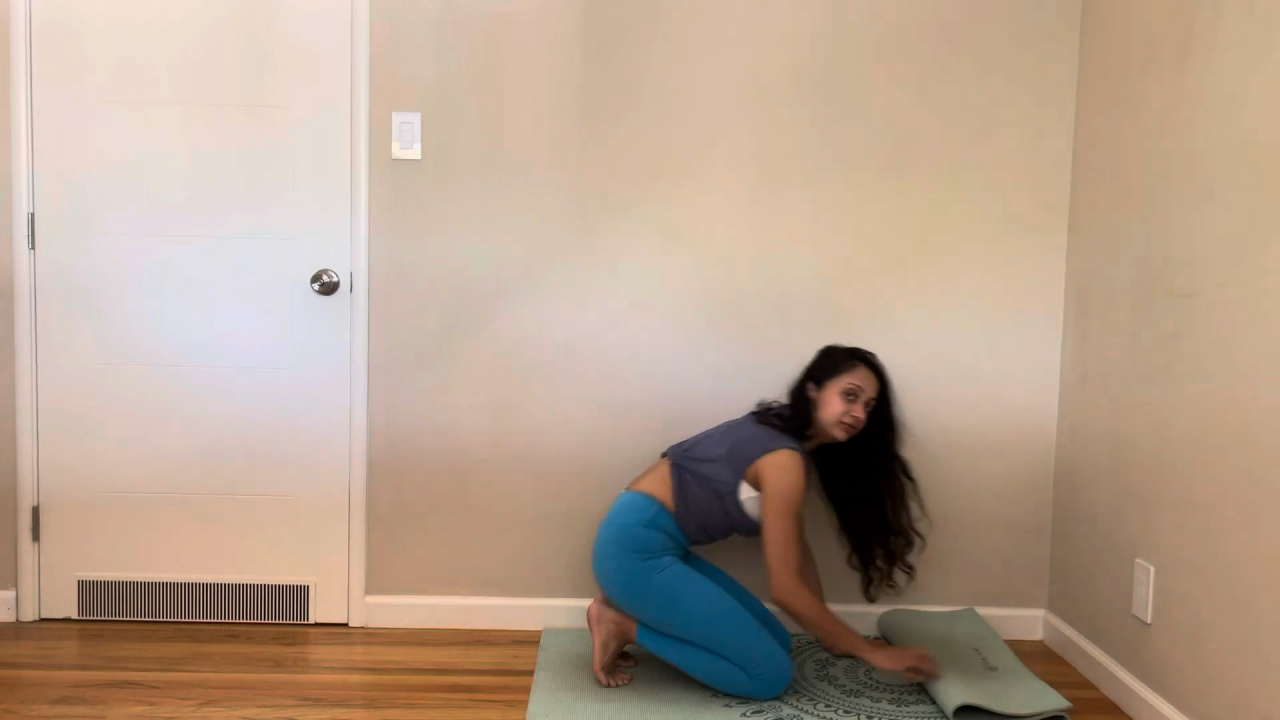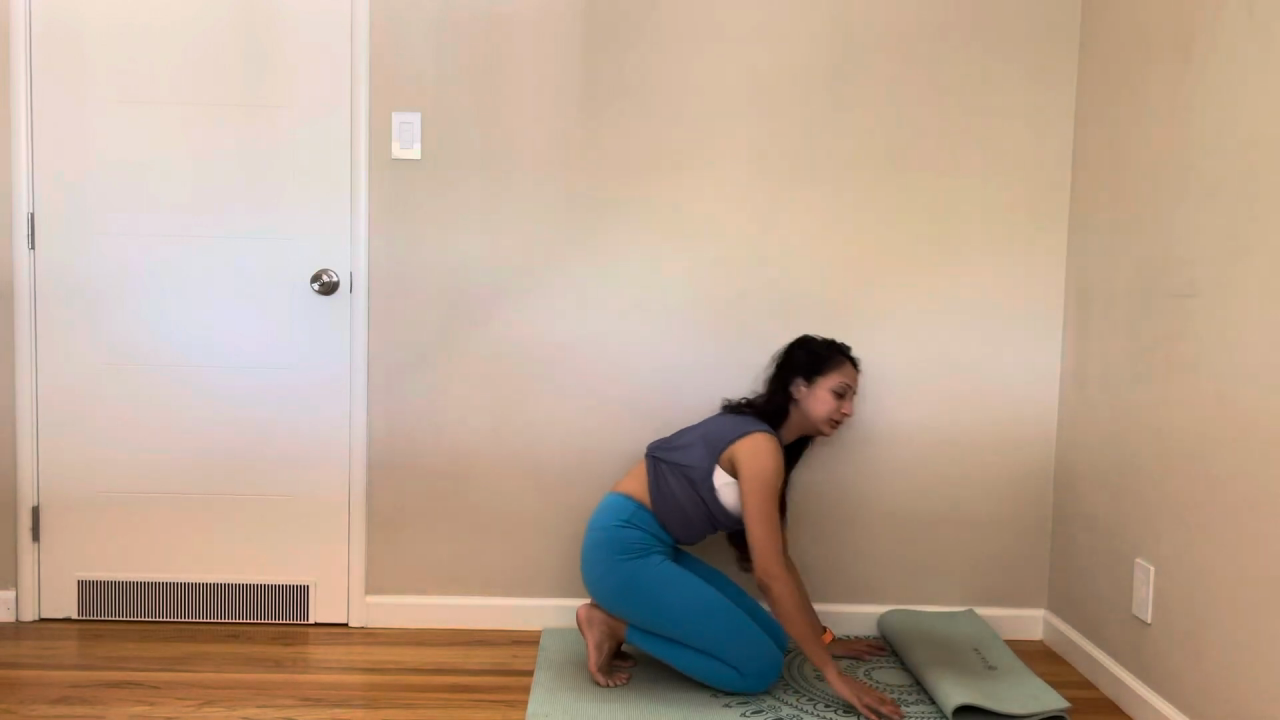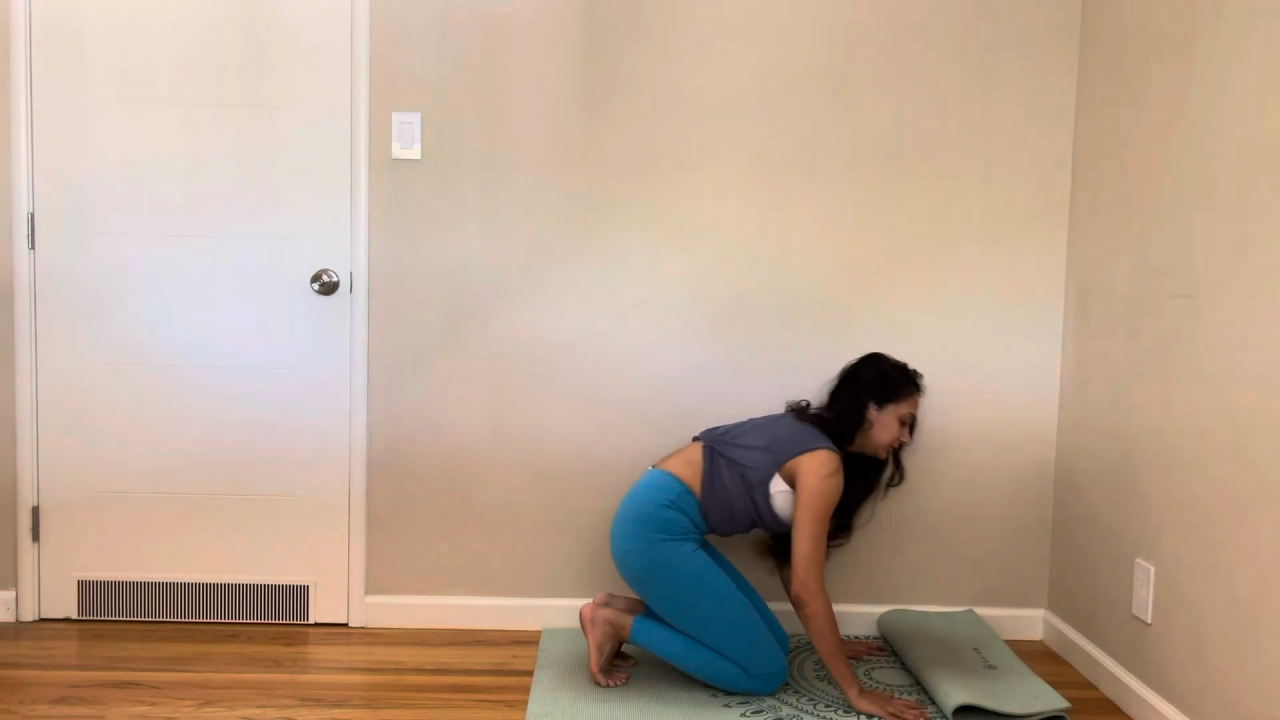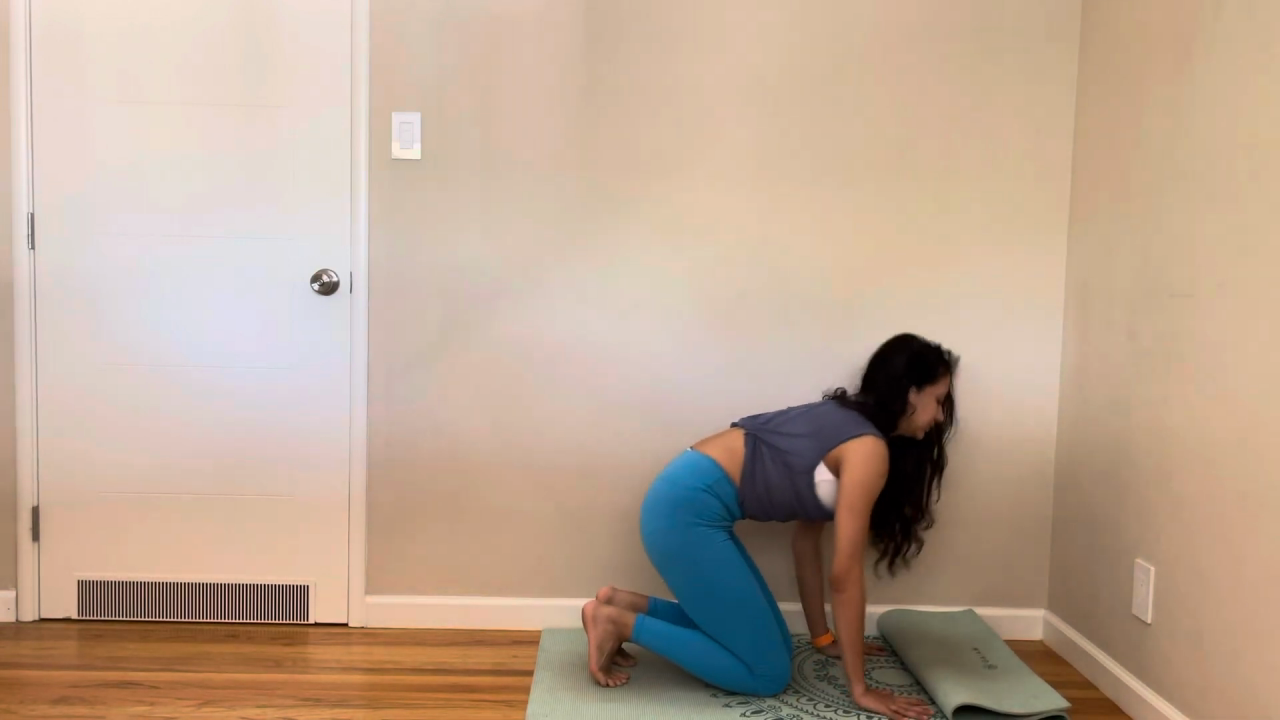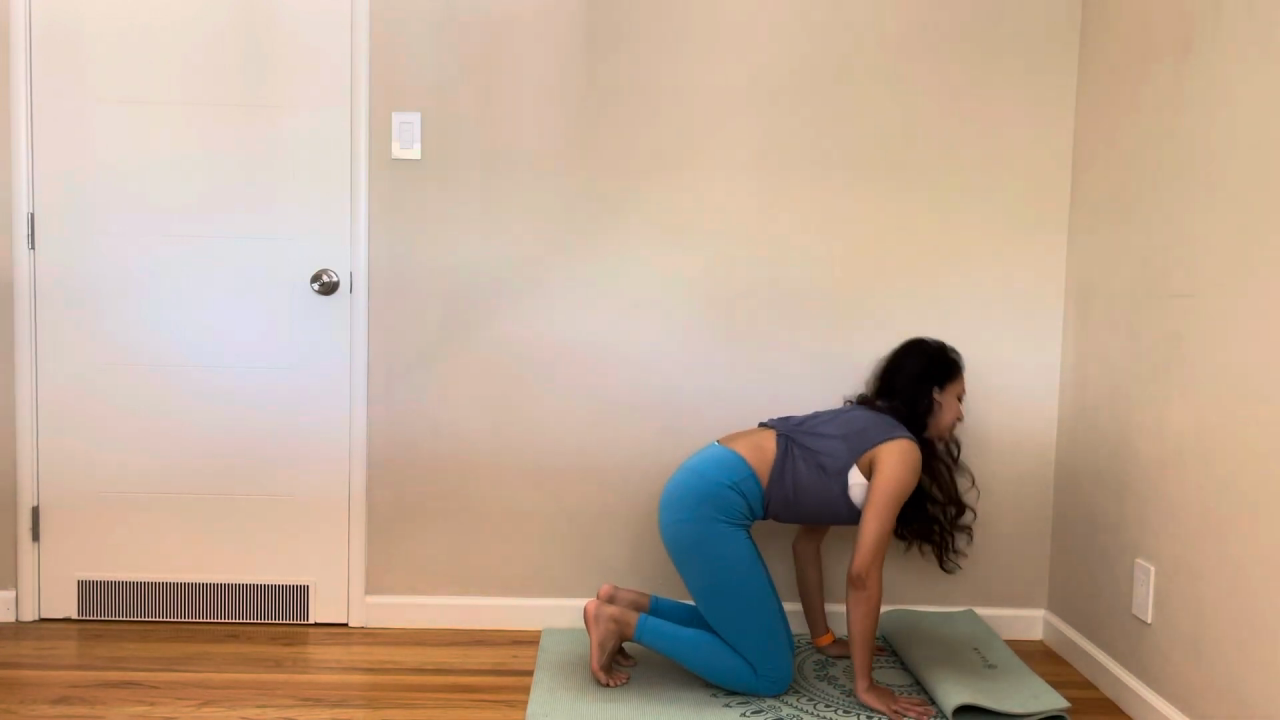
dt=0.3s
person 1, frame 1
left shoulder: (778, 435)
right shoulder: (784, 459)
left elbow: (797, 553)
right elbow: (787, 588)
left wrist: (838, 638)
right wrist: (865, 650)
left hip: (660, 546)
right hip: (637, 550)
left knee: (776, 642)
right knee: (771, 675)
left ankle: (634, 611)
right ankle: (627, 627)
person 1, frame 2
left shoulder: (756, 433)
right shoulder: (760, 446)
left elbow: (774, 556)
right elbow: (769, 574)
left wrist: (824, 637)
right wrist: (833, 673)
left hip: (650, 547)
right hip: (624, 551)
left knee: (772, 639)
right knee: (760, 667)
left ankle: (622, 613)
right ankle: (615, 626)
person 1, frame 3
left shoulder: (810, 436)
right shoulder: (824, 463)
left elbow: (786, 548)
right elbow: (807, 588)
left wrist: (828, 642)
left hip: (666, 519)
right hip: (656, 526)
left knee: (773, 645)
right knee: (764, 672)
left ankle: (621, 608)
right ankle: (617, 625)
person 1, frame 4
left shoulder: (845, 425)
right shoulder: (869, 449)
left elbow: (807, 537)
right elbow: (843, 574)
left wrist: (824, 638)
right wrist: (860, 688)
left hip: (689, 501)
right hip: (688, 509)
left knee: (774, 645)
right knee: (767, 674)
left ankle: (626, 604)
right ankle: (620, 623)
person 1, frame 5
left shoulder: (871, 430)
right shoulder: (903, 451)
left elbow: (807, 538)
right elbow: (863, 570)
left wrist: (823, 637)
right wrist: (864, 684)
left hip: (702, 489)
right hip: (707, 503)
left knee: (753, 635)
right knee: (769, 676)
left ankle: (627, 600)
right ankle: (621, 622)
